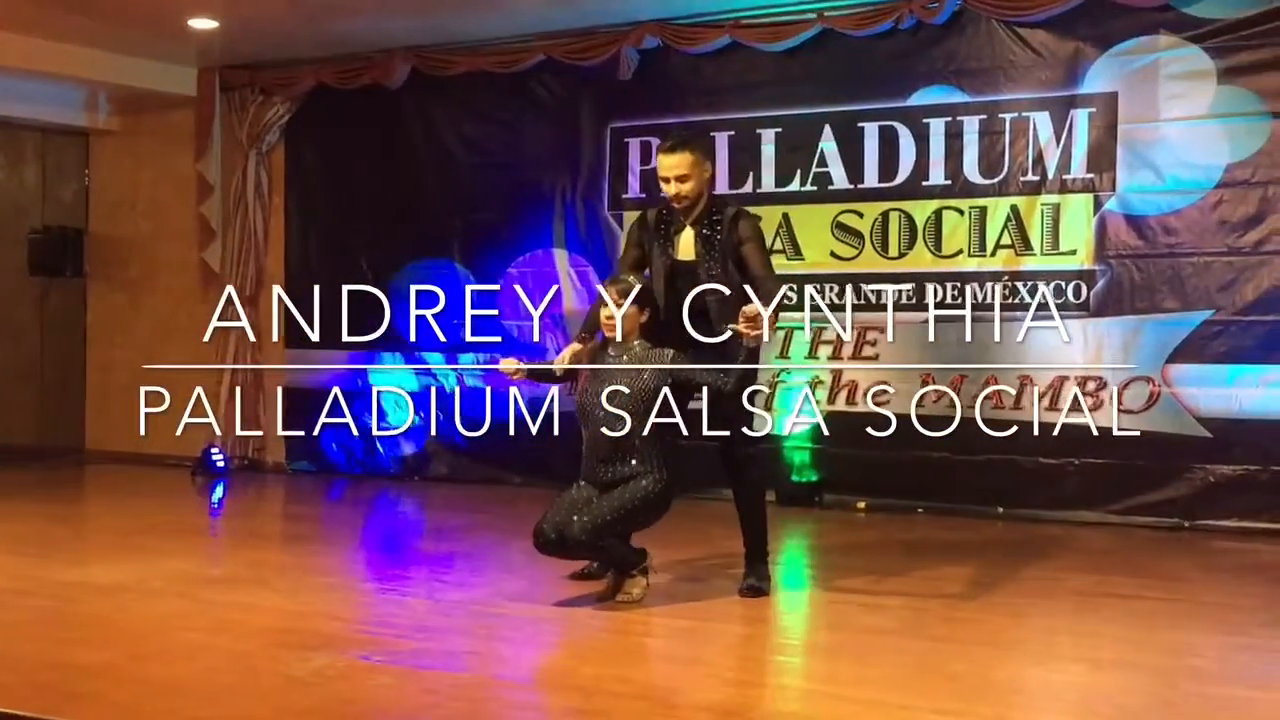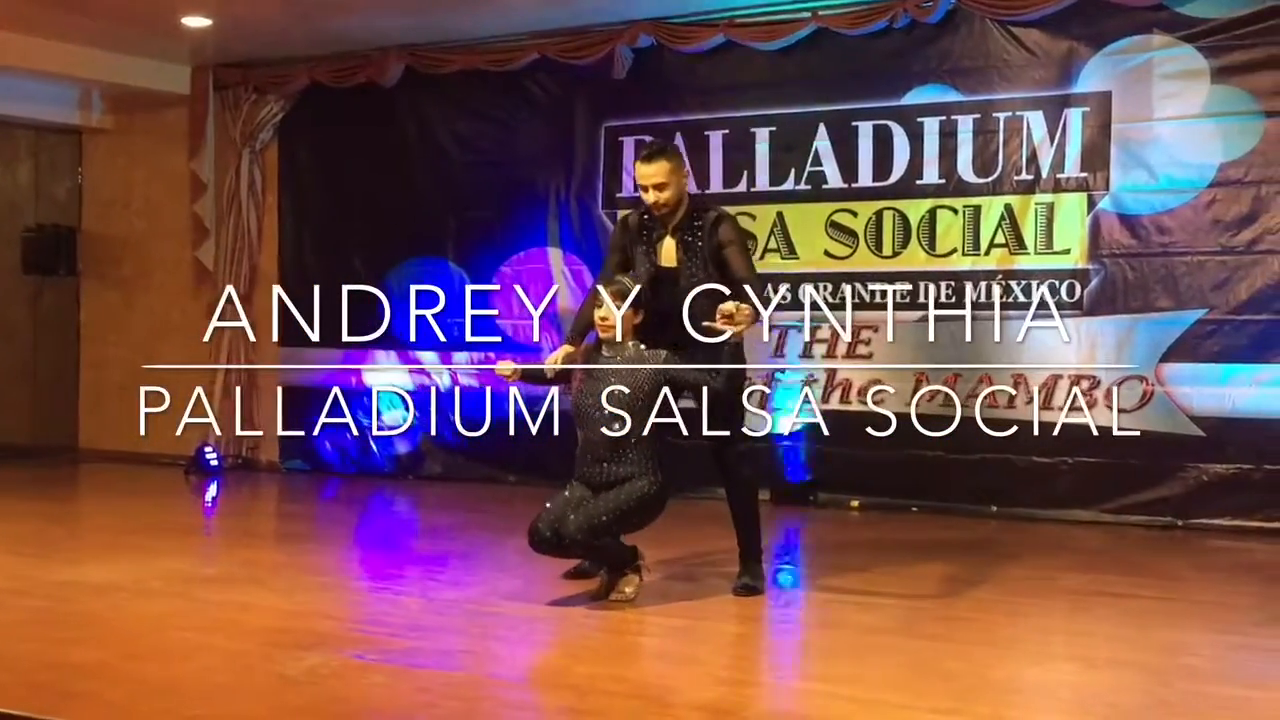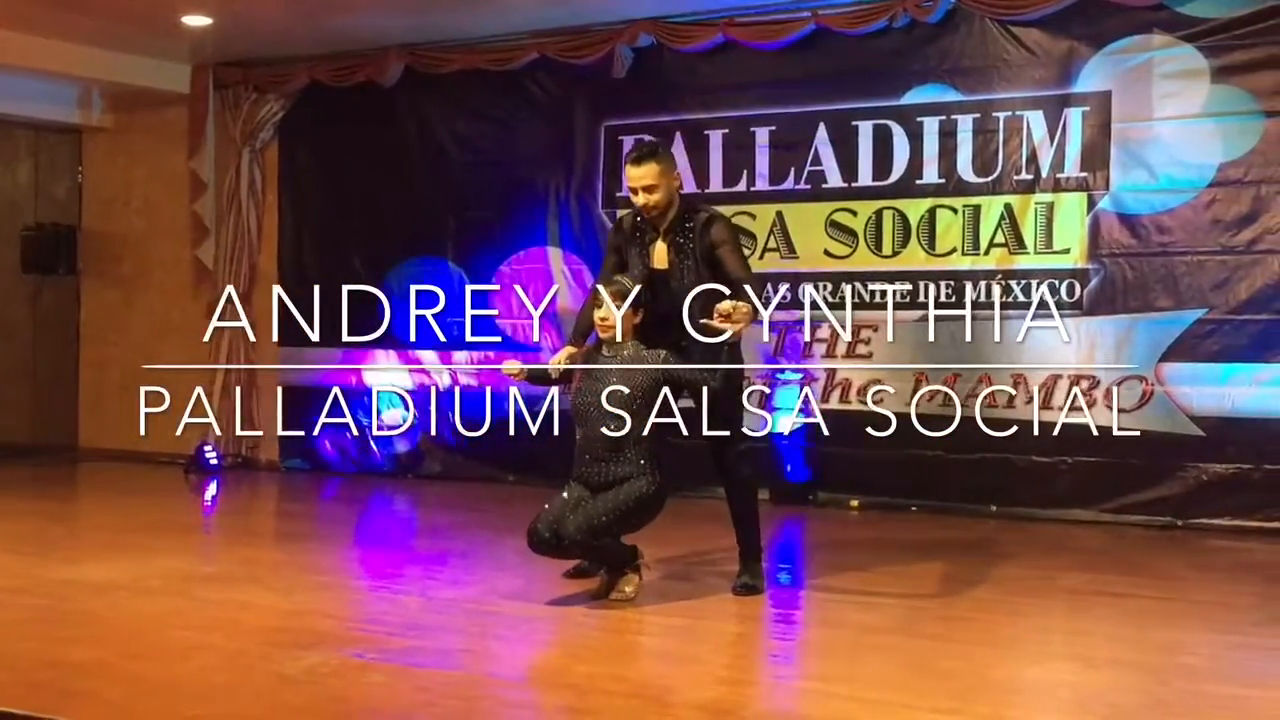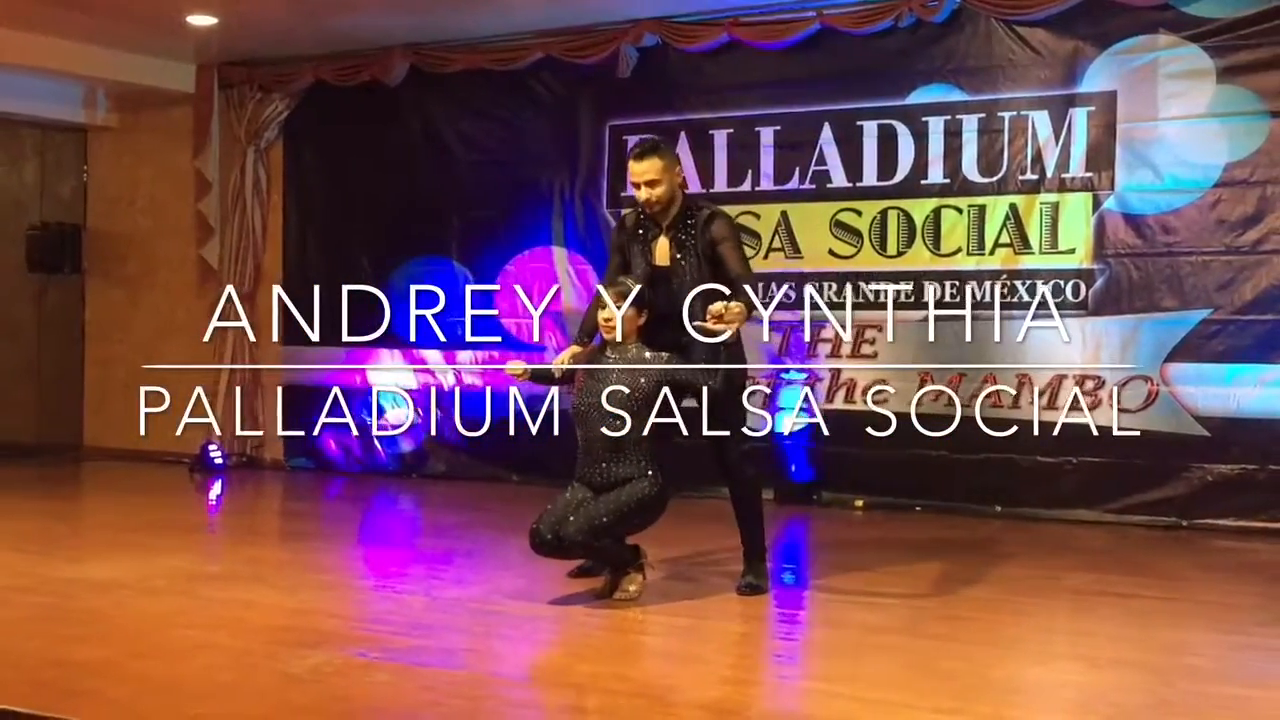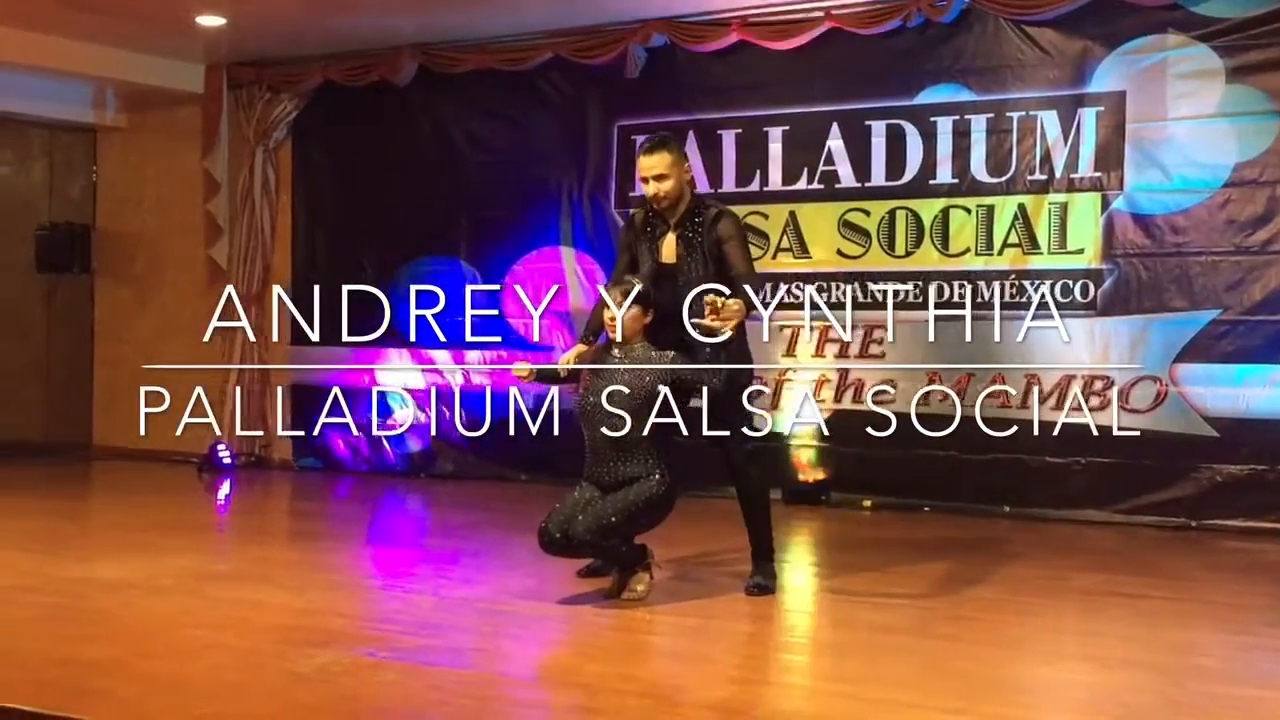
dt=0.2s
person 1, frame 1
left shoulder: (735, 224)
right shoulder: (650, 226)
left elbow: (766, 286)
left wrist: (762, 314)
right wrist: (582, 340)
left hip: (725, 354)
right hip: (669, 352)
left knee: (735, 454)
left ankle: (757, 563)
person 1, frame 2
left shoulder: (717, 226)
right shoulder: (631, 229)
left elbow: (749, 287)
left wrist: (745, 312)
right wrist: (572, 343)
left hip: (713, 354)
right hip: (656, 353)
left knee: (729, 454)
left ankle: (751, 562)
person 1, frame 3
left shoulder: (710, 227)
right shoulder: (626, 231)
left elbow: (745, 285)
left wrist: (743, 311)
right wrist: (574, 344)
left hip: (710, 354)
right hip: (652, 354)
left knee: (728, 454)
left ankle: (751, 561)
person 1, frame 4
left shoulder: (711, 224)
right shoulder: (629, 229)
left elbow: (744, 283)
right elbow: (608, 292)
left wrist: (737, 310)
right wrist: (580, 343)
left hip: (711, 355)
right hip: (655, 354)
left knee: (730, 454)
left ankle: (755, 562)
person 1, frame 5
left shoulder: (719, 223)
right shoulder: (638, 227)
left elbow: (745, 283)
left wrist: (736, 309)
right wrist: (586, 342)
left hip: (717, 356)
right hip: (662, 354)
left knee: (737, 454)
left ankle: (763, 562)
person 2, frame 1
left shoulder: (663, 361)
right shoulder: (591, 357)
left elbow: (728, 385)
right elbow: (557, 373)
left wrist: (748, 343)
right wrist: (523, 371)
left hip: (645, 480)
right hip: (594, 479)
left knee: (581, 531)
right knee: (547, 537)
left ankle: (634, 565)
right ankle: (619, 564)
person 2, frame 2
left shoulder: (656, 362)
right shoulder: (584, 359)
left elbow: (720, 386)
right elbow: (550, 375)
left wrist: (734, 340)
right wrist: (518, 373)
left hip: (639, 482)
right hip: (587, 480)
left knee: (577, 530)
right knee: (542, 535)
left ankle: (628, 564)
right ankle: (612, 562)
person 2, frame 3
left shoulder: (654, 362)
right shoulder: (584, 360)
left elbow: (717, 383)
right elbow: (552, 375)
right wrist: (523, 373)
left hip: (636, 481)
right hip: (586, 480)
left knee: (576, 531)
right knee: (542, 536)
left ankle: (627, 563)
right ankle: (612, 562)
person 2, frame 4
left shoulder: (658, 363)
right shoulder: (588, 360)
left elbow: (717, 386)
right elbow: (556, 374)
right wrist: (527, 372)
left hip: (639, 482)
right hip: (589, 481)
left knee: (577, 532)
right knee: (544, 537)
left ankle: (630, 562)
right ankle: (615, 561)
person 2, frame 5
left shoulder: (663, 363)
right shoulder: (594, 359)
right elbow: (561, 373)
right wrist: (533, 373)
left hip: (647, 482)
right hip: (597, 480)
left knee: (585, 531)
right knee: (552, 537)
left ankle: (637, 562)
right ankle: (623, 556)
